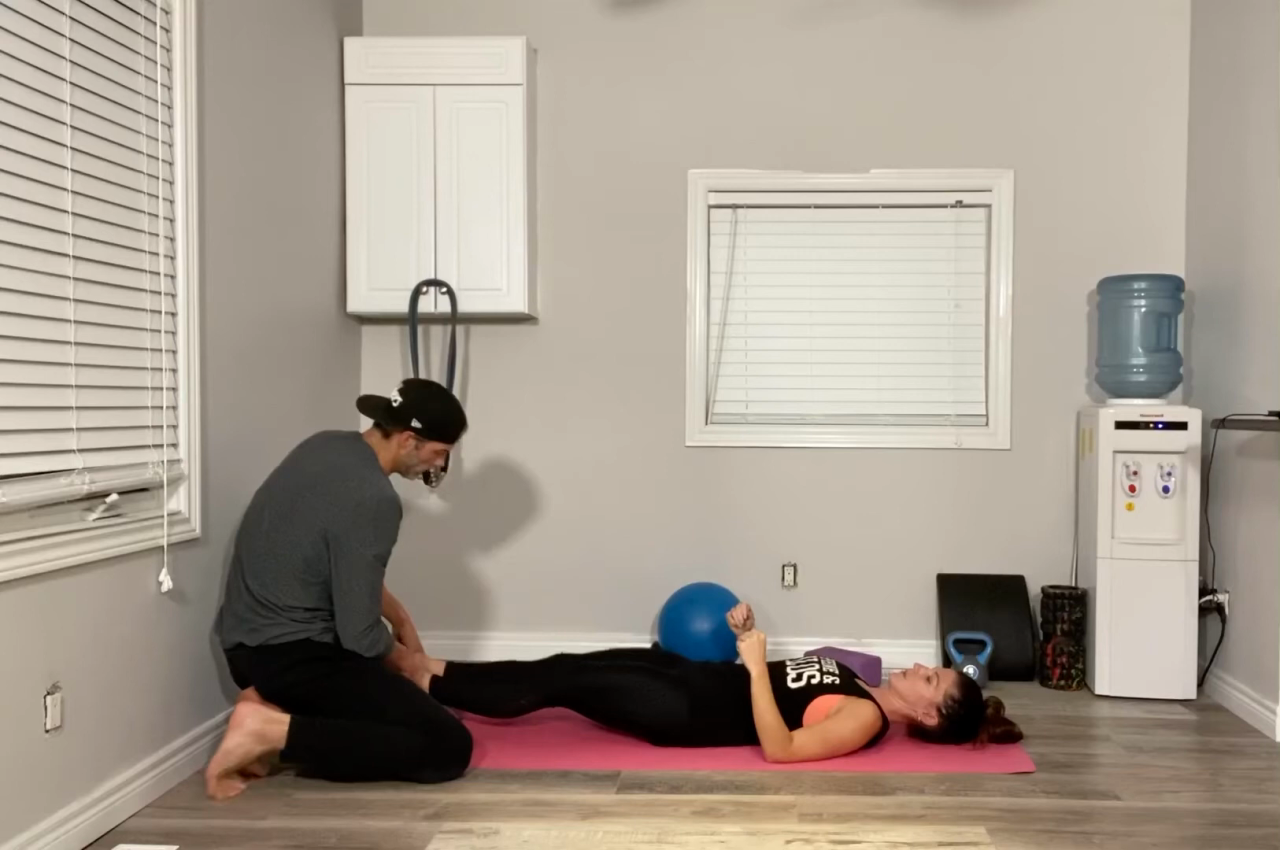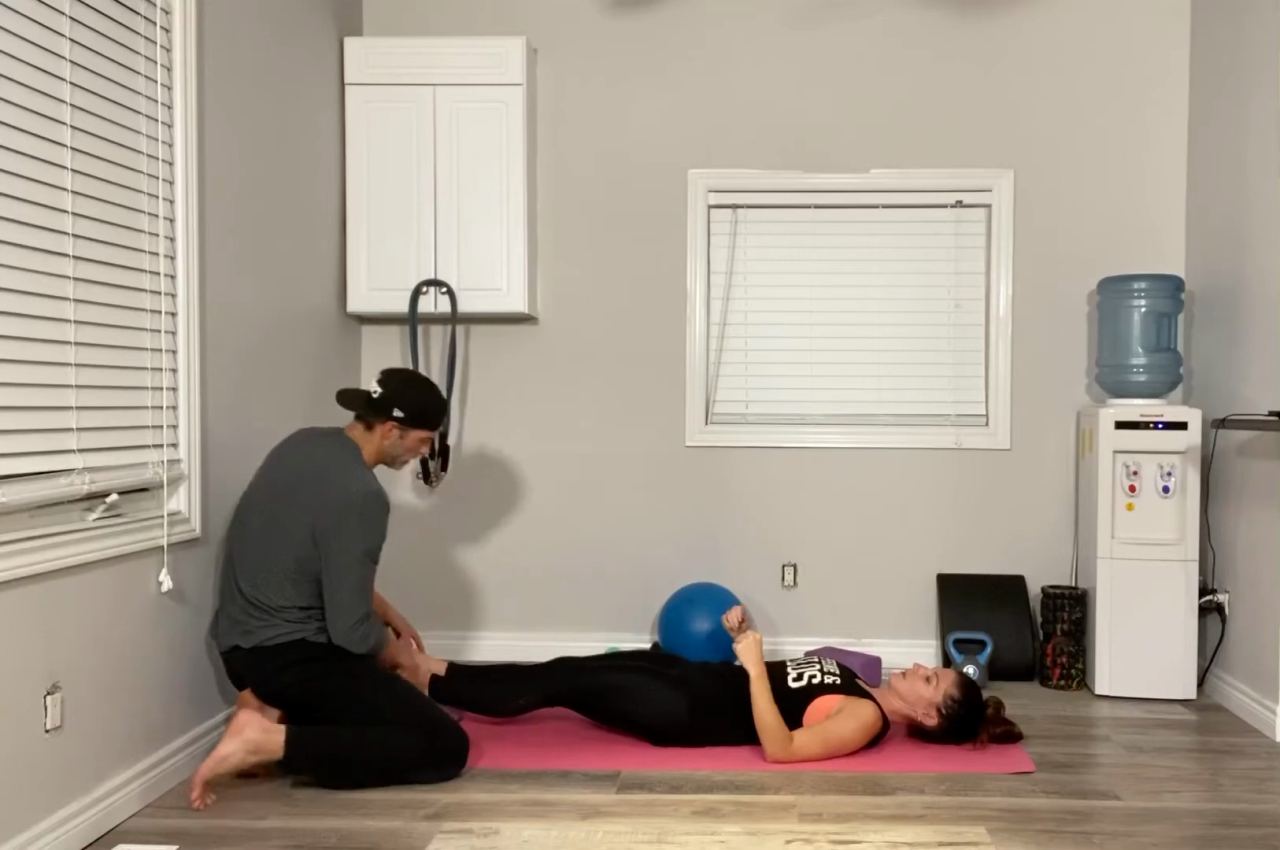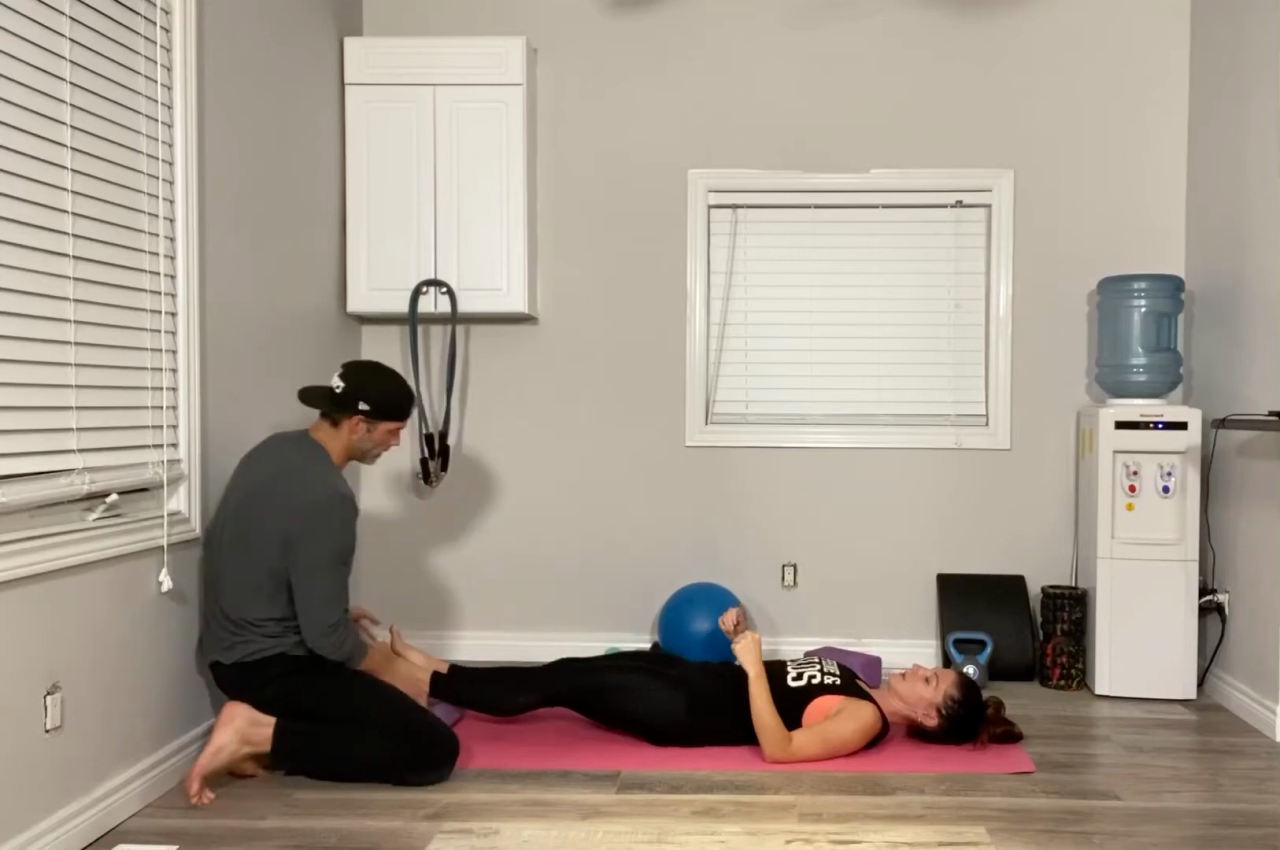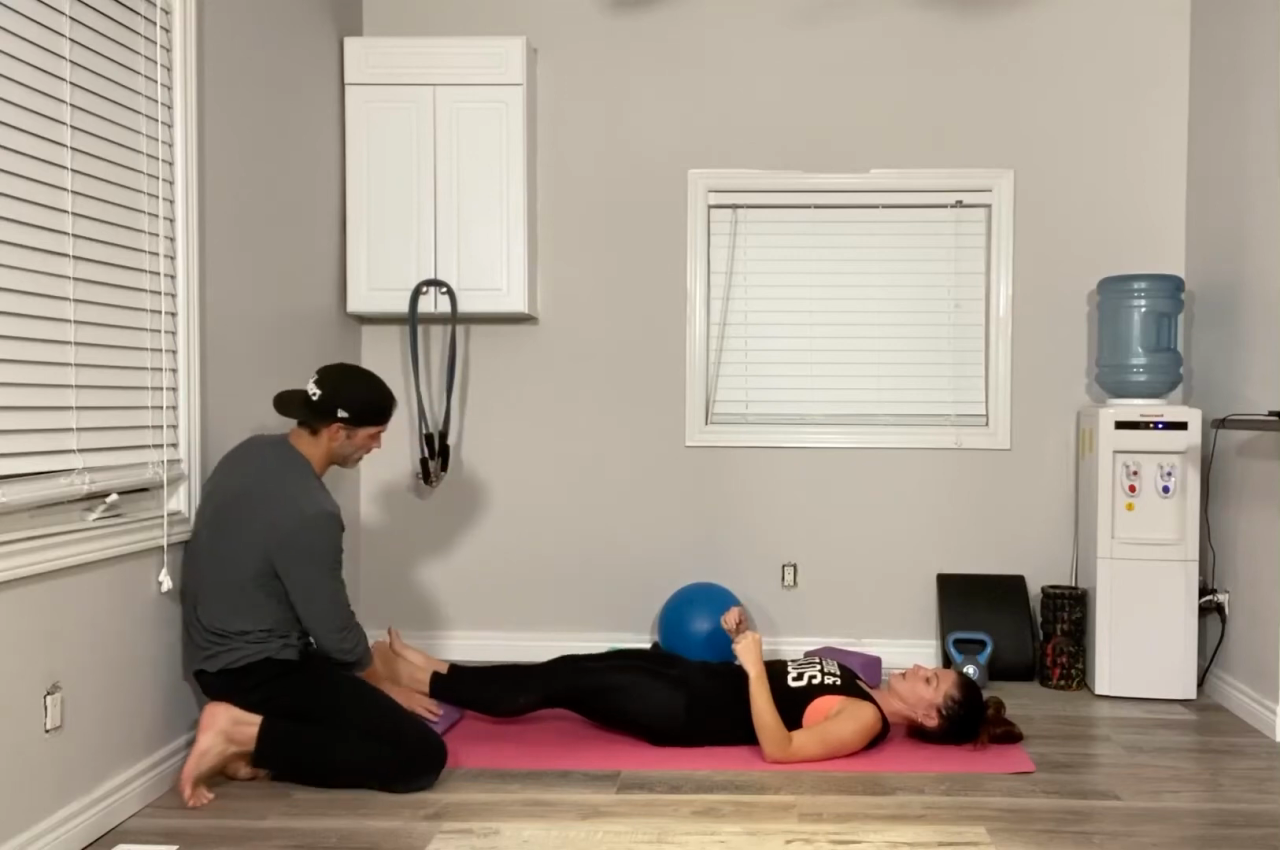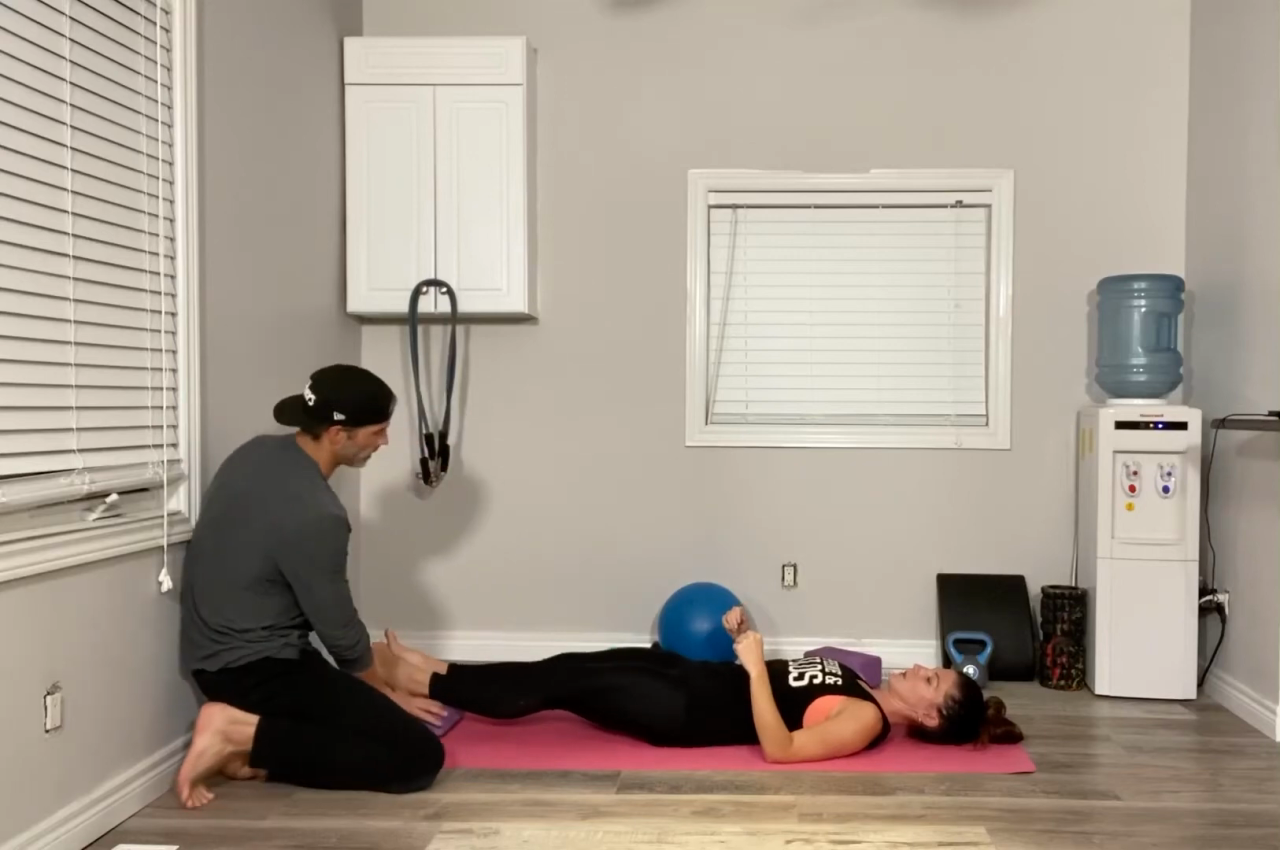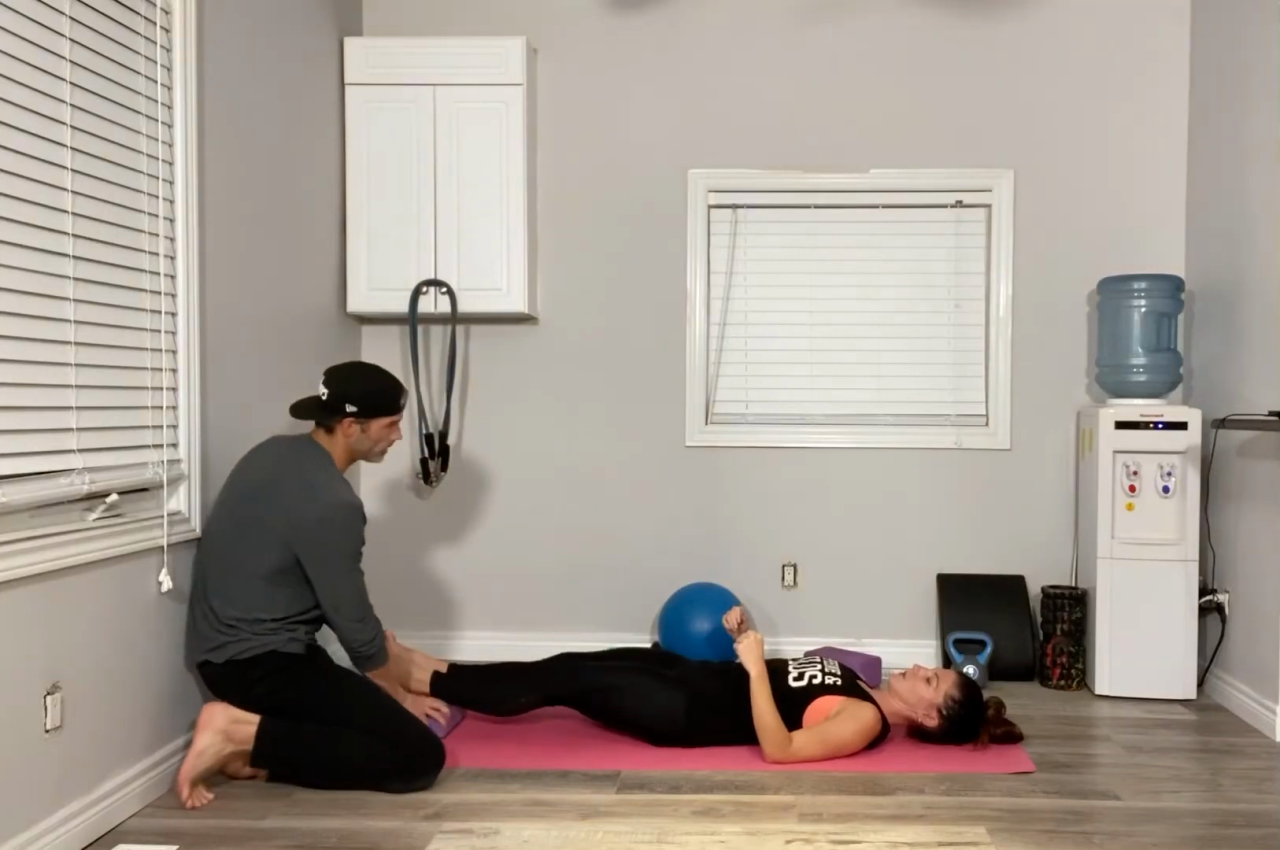
dt=0.2s
person 1, frame 1
left shoulder: (865, 719)
right shoulder: (861, 688)
left elbow: (779, 747)
left wrist: (754, 664)
right wrist: (748, 637)
left hip: (699, 714)
right hip: (707, 678)
left knee: (567, 686)
right knee: (568, 665)
left ankle: (430, 685)
right ankle: (439, 671)
person 1, frame 2
left shoulder: (866, 720)
right shoulder: (863, 689)
left elbow: (779, 746)
left wrist: (751, 665)
right wrist: (745, 637)
left hip: (700, 714)
right hip: (706, 677)
left knee: (568, 686)
right knee: (571, 668)
left ankle: (431, 683)
right ankle: (438, 670)
person 1, frame 3
left shoulder: (865, 721)
right shoulder: (860, 689)
left elbow: (777, 747)
left wrist: (751, 665)
right wrist: (744, 639)
left hip: (699, 715)
right hip: (703, 678)
left knee: (568, 686)
right knee: (571, 669)
left ankle: (426, 683)
right ankle: (439, 670)
person 1, frame 4
left shoulder: (866, 721)
right shoulder: (858, 692)
left elbow: (778, 747)
left wrist: (752, 666)
right wrist: (744, 638)
left hip: (698, 713)
right hip: (704, 678)
left knee: (567, 686)
right knee: (571, 667)
left ankle: (424, 682)
right ankle: (437, 670)
person 1, frame 5
left shoulder: (866, 722)
right shoulder: (860, 688)
left elbow: (778, 746)
left wrist: (756, 666)
right wrist: (746, 637)
left hip: (699, 714)
right hip: (703, 678)
left knee: (568, 686)
right knee: (569, 665)
left ankle: (427, 685)
right ankle: (436, 671)
person 1, frame 6
left shoulder: (866, 721)
right shoulder: (862, 688)
left elbow: (779, 747)
left wrist: (755, 665)
right wrist: (747, 637)
left hip: (701, 714)
right hip: (705, 677)
left knee: (570, 683)
right knee: (571, 665)
left ankle: (430, 685)
right ankle: (440, 672)
person 2, frame 1
left shoulder: (325, 447)
right shoulder: (373, 500)
right elbow: (360, 633)
left wrist: (401, 619)
right wrist: (404, 661)
right hip: (291, 652)
right knee: (449, 748)
left ankle: (274, 707)
right ankle: (275, 732)
person 2, frame 2
left shoulder: (305, 444)
right shoulder: (360, 496)
right elbow: (353, 630)
left wrist: (382, 611)
right wrist: (401, 654)
left hip: (242, 641)
right hip: (285, 652)
right knee: (446, 748)
left ankle: (272, 711)
right ankle: (270, 742)
person 2, frame 3
left shoulder: (277, 449)
right shoulder: (326, 499)
right elbow: (327, 636)
left wrist: (339, 614)
right wrist: (389, 673)
left hip: (236, 650)
right hip: (272, 663)
right knee: (434, 749)
left ankle: (260, 723)
right ankle: (259, 734)
person 2, frame 4
left shoulder: (254, 452)
right shoulder: (308, 514)
right elbow: (335, 633)
right wrist: (384, 687)
left hip: (223, 655)
right hip: (257, 667)
left knee: (368, 717)
right knee: (421, 755)
left ankle: (252, 734)
right ankle: (245, 733)
person 2, frame 5
left shoulder: (260, 452)
right shoulder: (313, 516)
right elbow: (339, 627)
right wrist: (385, 691)
left hip: (221, 655)
right hip: (255, 667)
left knee: (361, 716)
right knee: (419, 757)
left ankle: (248, 729)
right ankle: (241, 733)
person 2, frame 6
left shoulder: (279, 452)
right shoulder: (330, 504)
right elbow: (354, 623)
left wrist: (393, 654)
right wrist: (396, 694)
left hip: (225, 649)
right hip: (259, 660)
left knee: (363, 719)
right knee: (419, 756)
left ankle: (248, 722)
right ankle: (242, 734)
